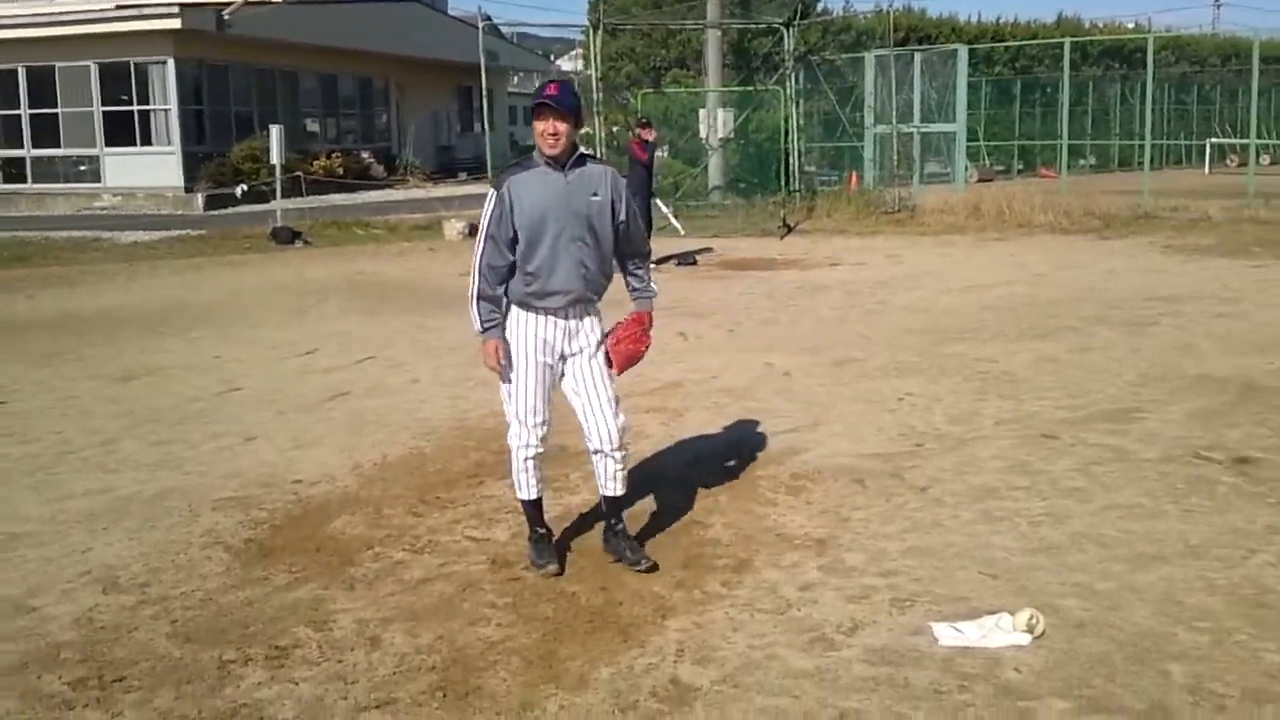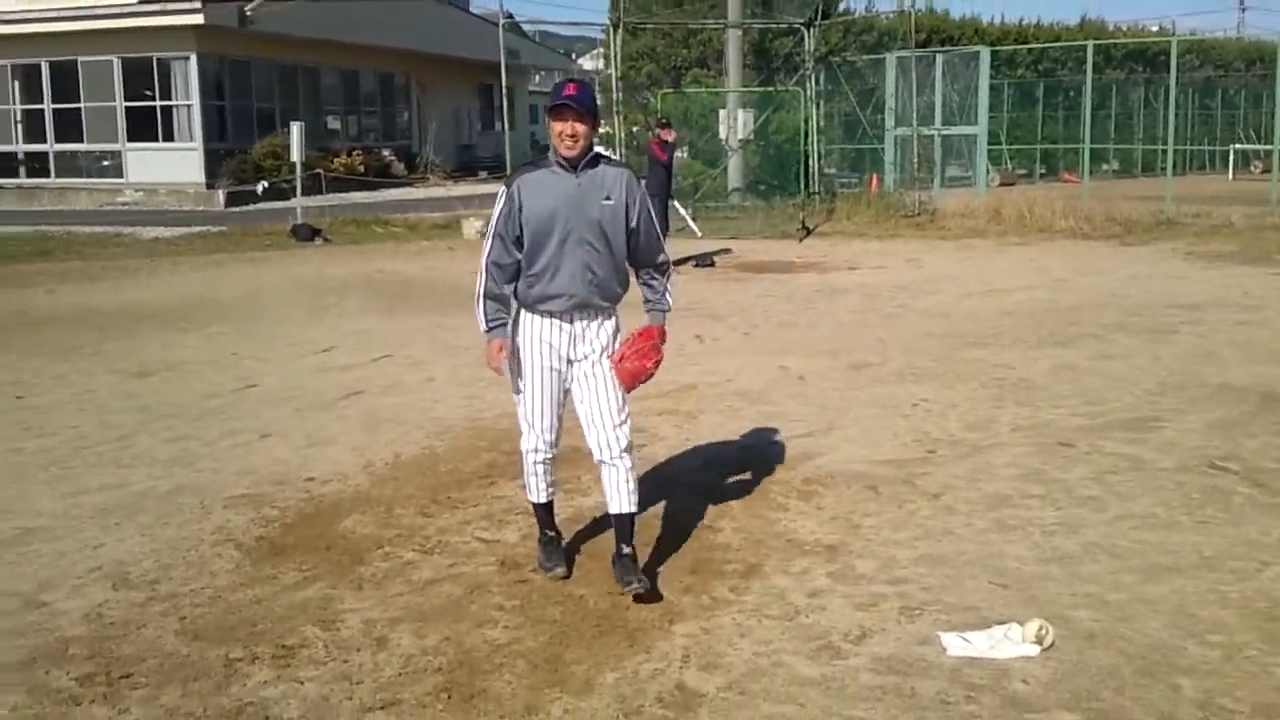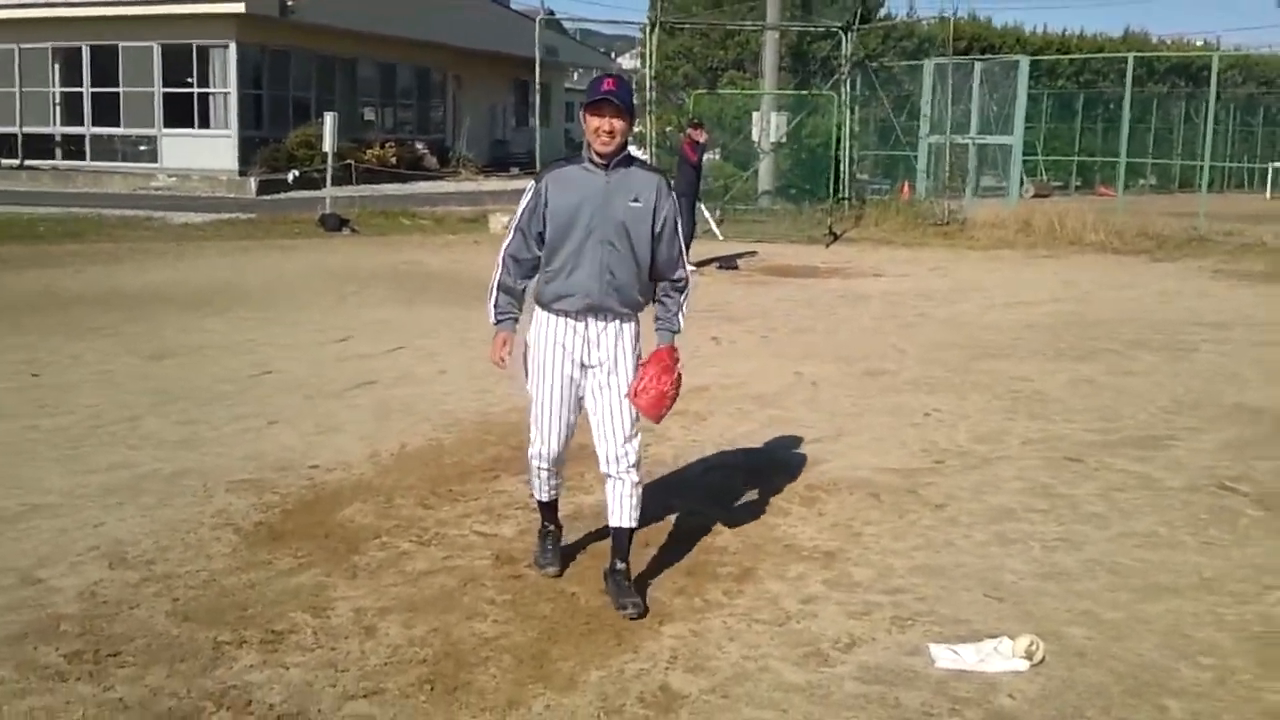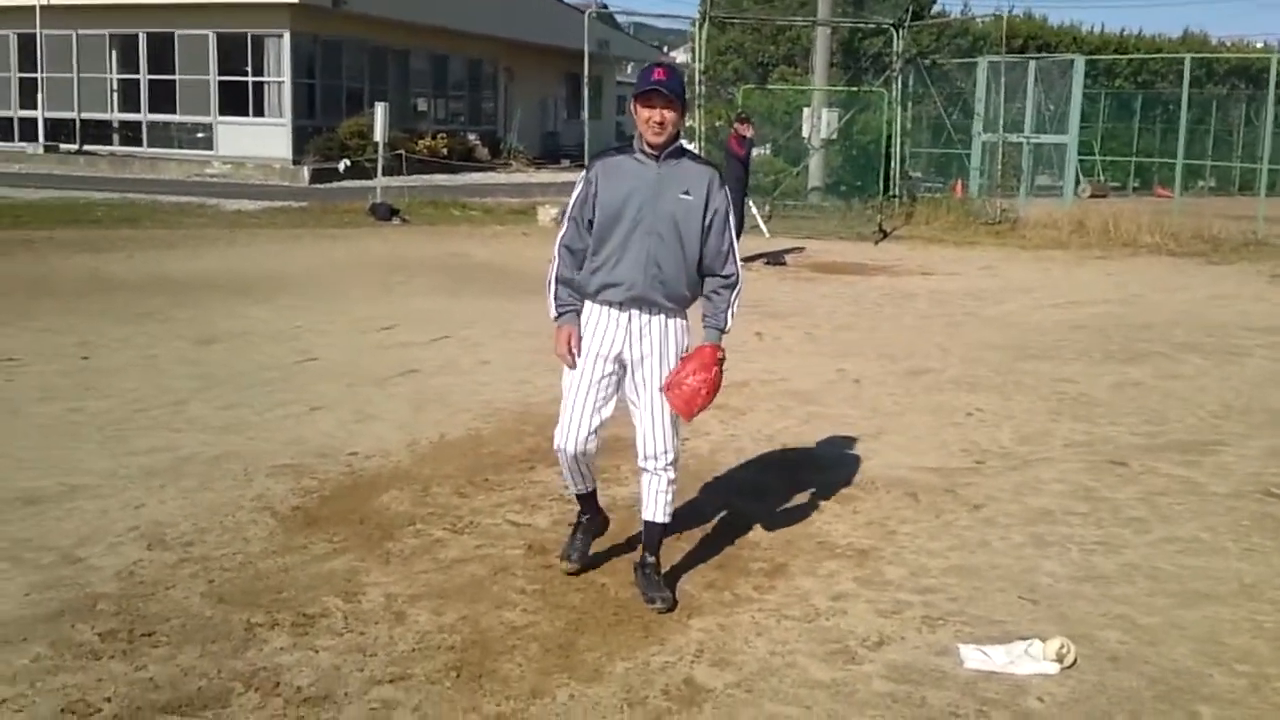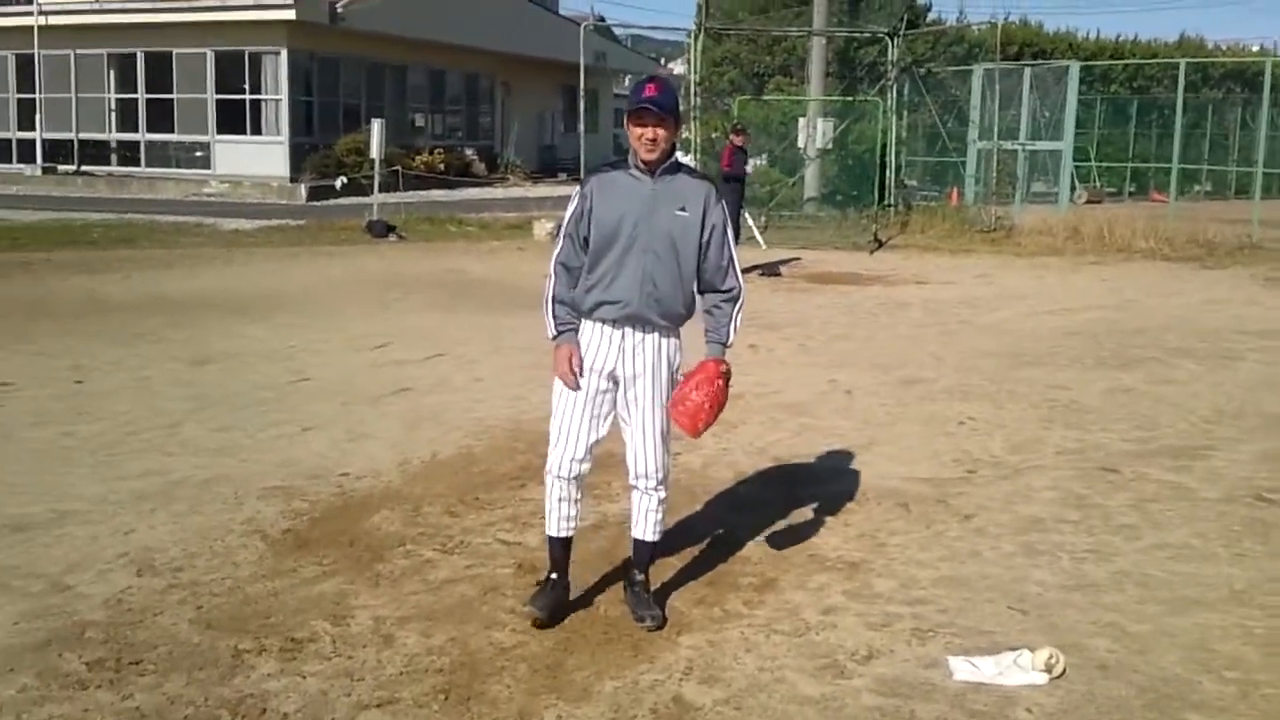
dt=0.2s
person 1, frame 1
left shoulder: (605, 179)
right shoulder: (511, 185)
left elbow: (633, 246)
right elbow: (490, 262)
left wrist: (643, 301)
right wrist: (490, 329)
left hip: (584, 323)
right hip: (527, 325)
left knee: (608, 431)
right knee: (527, 437)
left ankle: (615, 530)
right ankle: (538, 532)
person 1, frame 2
left shoulder: (621, 181)
right shoulder: (524, 184)
left elbow: (650, 254)
right elbow: (499, 259)
left wrist: (656, 314)
right wrist: (496, 328)
left hip: (598, 328)
right hip: (538, 328)
left knee: (613, 442)
right knee: (538, 442)
left ankle: (624, 554)
right ankle: (548, 534)
person 1, frame 3
left shoulder: (652, 186)
right shoulder: (553, 180)
left elbow: (671, 269)
right elbow: (518, 253)
left wrist: (667, 335)
right wrist: (504, 320)
left hip: (617, 333)
right hip: (554, 327)
left knee: (620, 456)
right knee: (546, 446)
left ankle: (618, 568)
right ankle: (550, 528)
person 1, frame 4
left shoulder: (704, 180)
right shoulder: (603, 170)
left elbow: (721, 264)
right elbow: (570, 246)
left wrist: (713, 333)
right wrist: (564, 314)
left hip: (663, 327)
right hip: (598, 319)
left knee: (658, 453)
right knee: (572, 438)
left ankle: (648, 562)
right ankle: (589, 517)
person 1, frame 5
left shoulder: (700, 194)
right shoulder: (598, 187)
left elbow: (721, 277)
right elbow: (566, 265)
left wrist: (717, 348)
right wrist: (563, 333)
left hip: (656, 346)
right hip: (593, 339)
left knee: (650, 471)
right knee: (564, 462)
left ankle: (639, 581)
right ankle: (556, 580)
